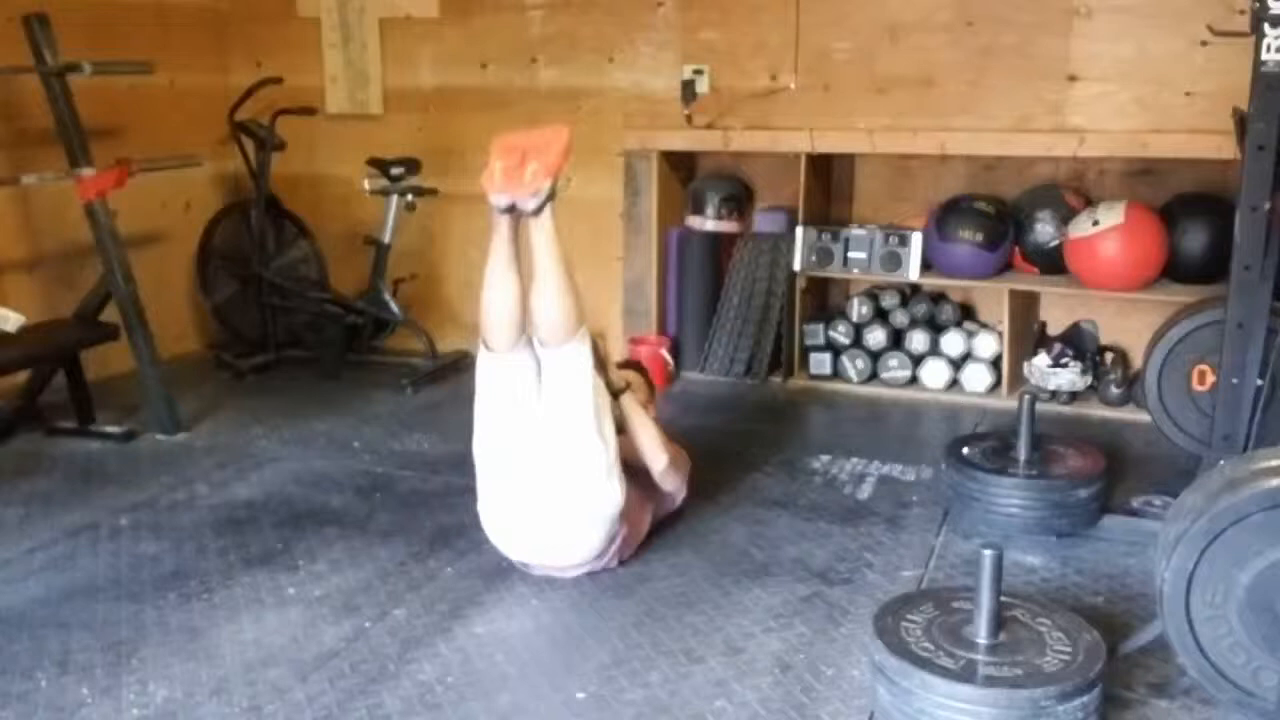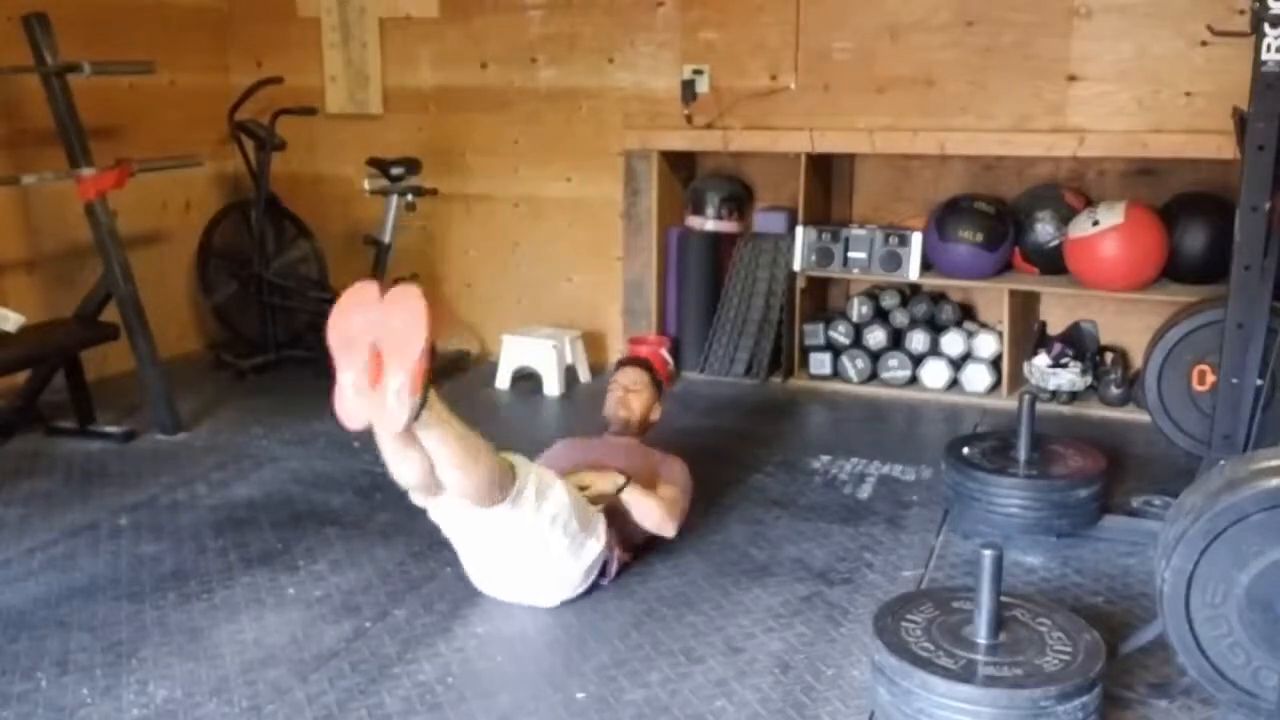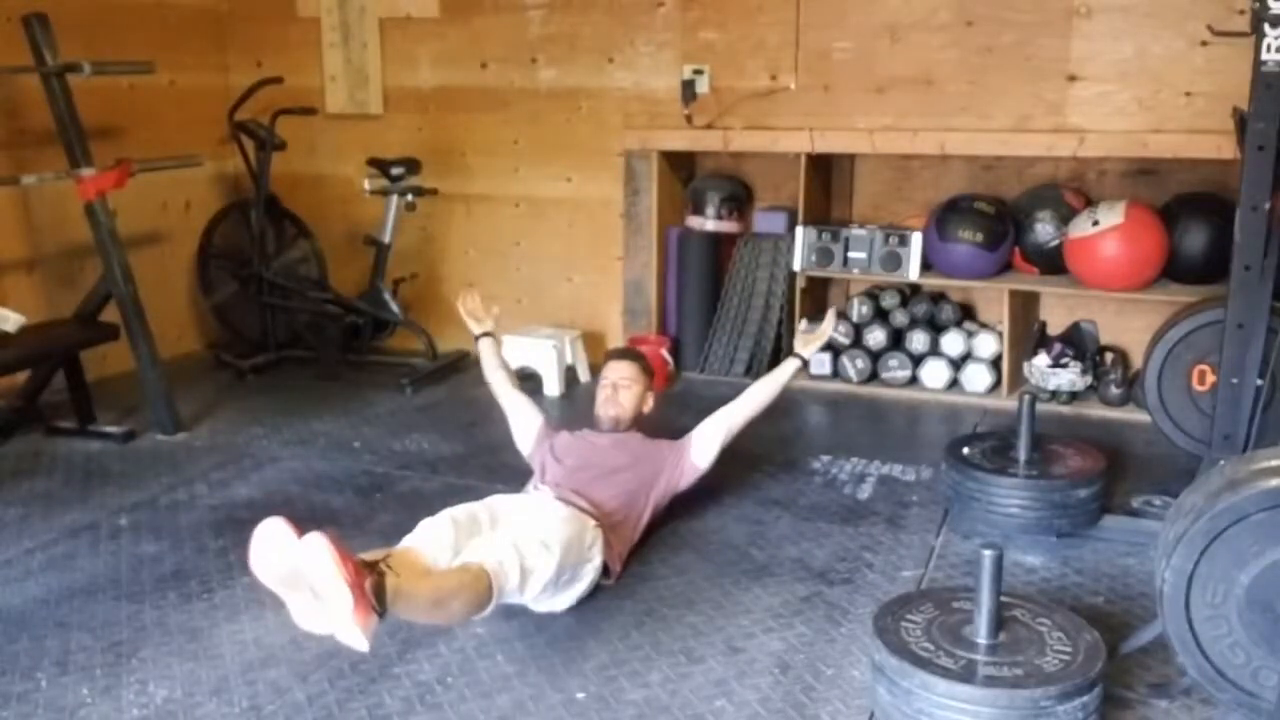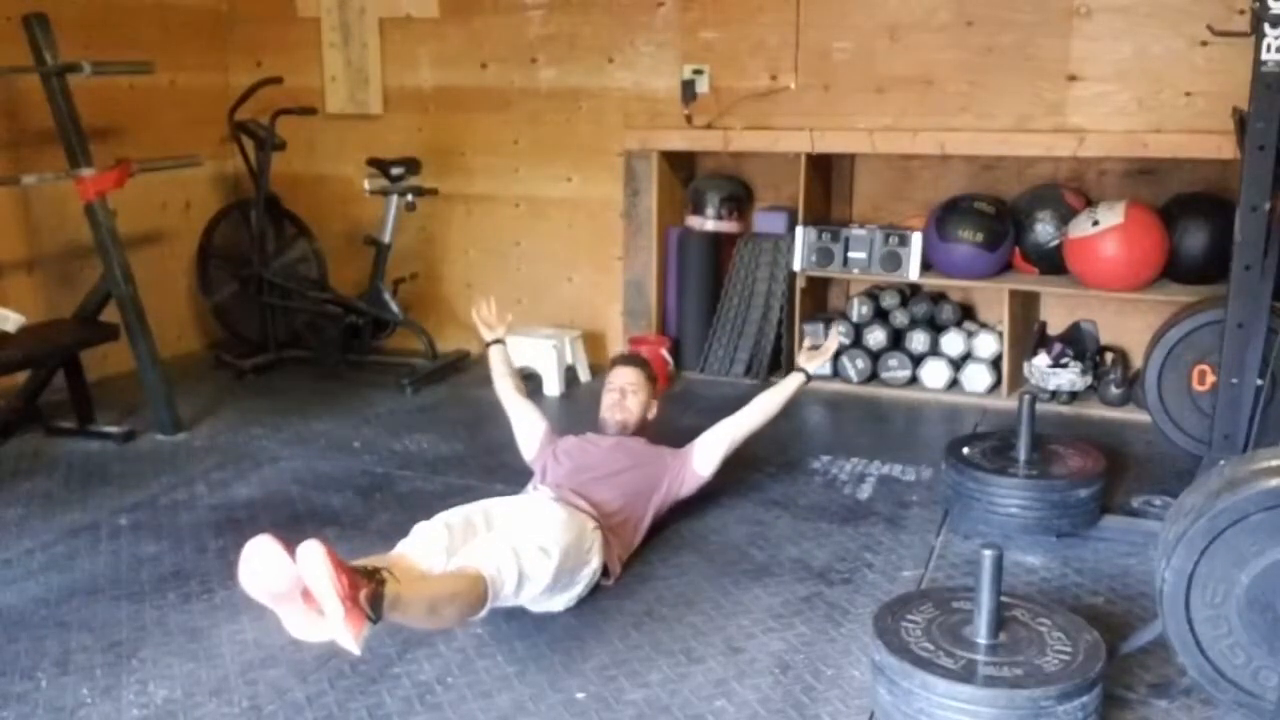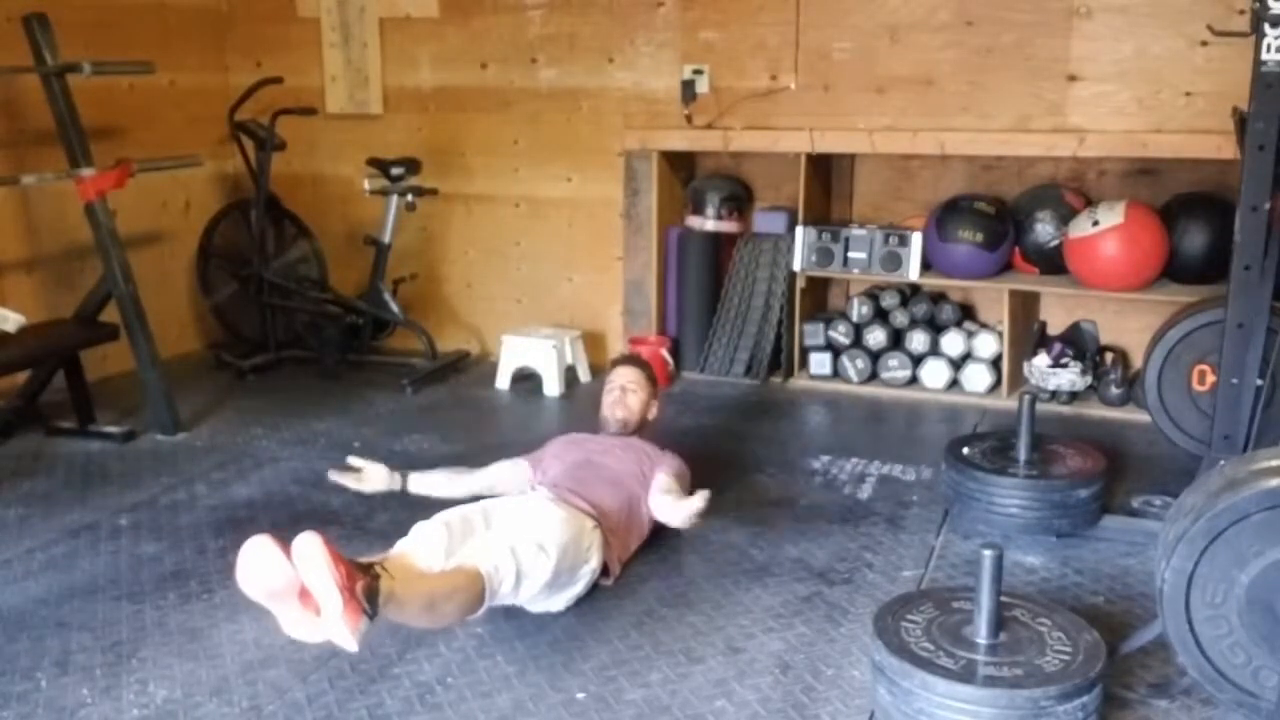
dt=0.7s
person 1, frame 1
left shoulder: (665, 467)
right shoulder: (584, 445)
left elbow: (662, 462)
left wrist: (621, 387)
left hip: (581, 525)
right hip: (511, 517)
left knee: (567, 352)
right knee: (503, 349)
person 1, frame 2
left shoulder: (666, 466)
right shoulder: (567, 449)
left elbow: (666, 522)
left wrist: (618, 484)
left hip: (577, 546)
left knee: (499, 476)
right knee: (428, 474)
left ankle: (408, 402)
right ankle: (382, 402)
person 1, frame 3
left shoulder: (664, 457)
right shoulder: (559, 444)
left elbow: (735, 413)
right elbow: (508, 394)
left wrist: (796, 358)
right wrist: (485, 334)
left hip: (574, 531)
right hip: (513, 508)
left knee: (486, 568)
right knee: (432, 541)
left ankle: (368, 598)
right ankle: (332, 593)
person 1, frame 4
left shoulder: (666, 464)
right shoulder: (562, 448)
left elbow: (736, 426)
right elbow: (516, 403)
left wrist: (799, 373)
right wrist: (496, 344)
left hip: (573, 531)
right hip: (511, 510)
left knee: (478, 573)
right knee: (424, 548)
left ankle: (365, 602)
right ankle: (323, 601)
person 1, frame 5
left shoulder: (658, 460)
right shoulder: (564, 444)
left elbow: (668, 496)
right elbow: (486, 476)
left wrist: (678, 508)
right wrist: (399, 479)
left hip: (575, 529)
right hip: (510, 509)
left knee: (478, 572)
right knee: (423, 545)
left ankle: (364, 599)
right ankle: (321, 604)
